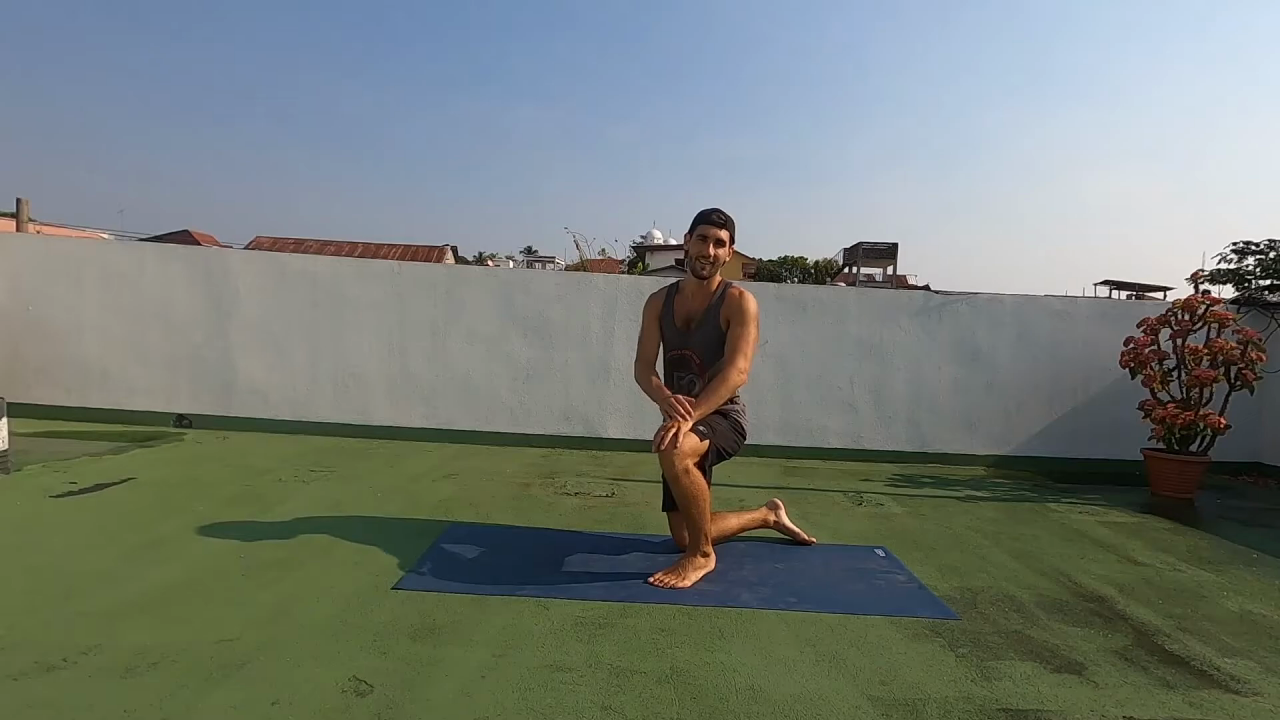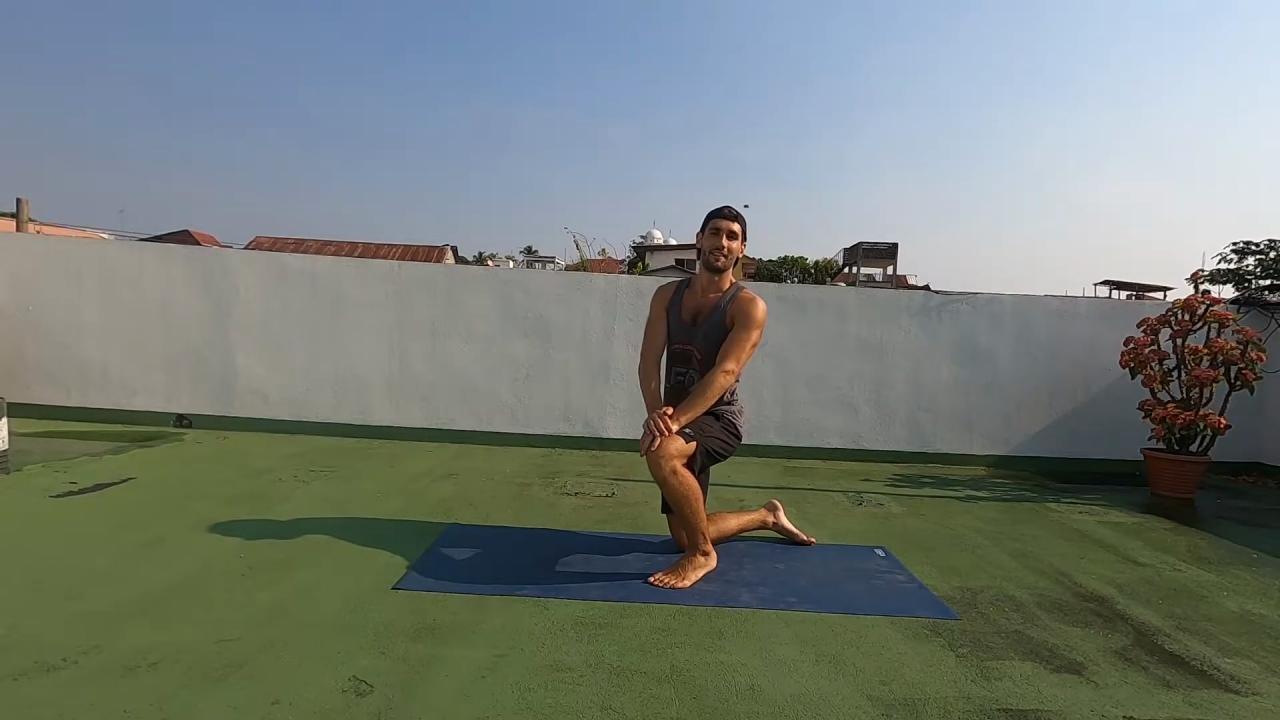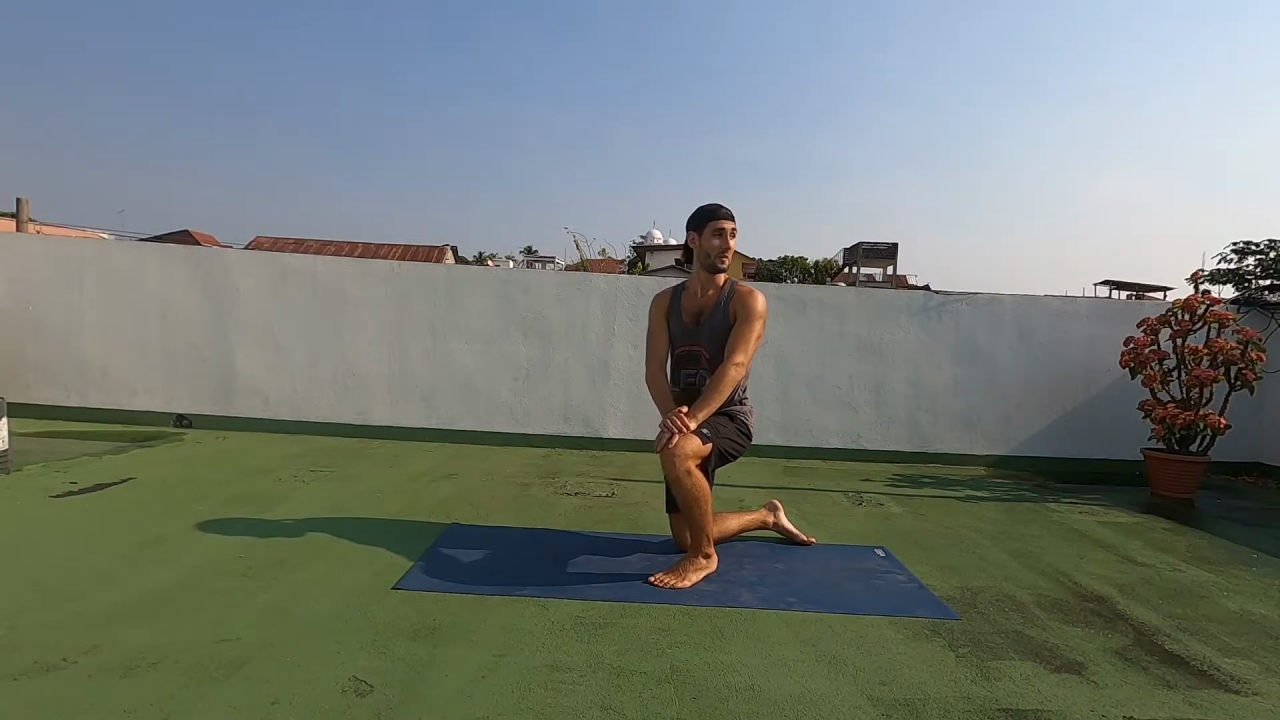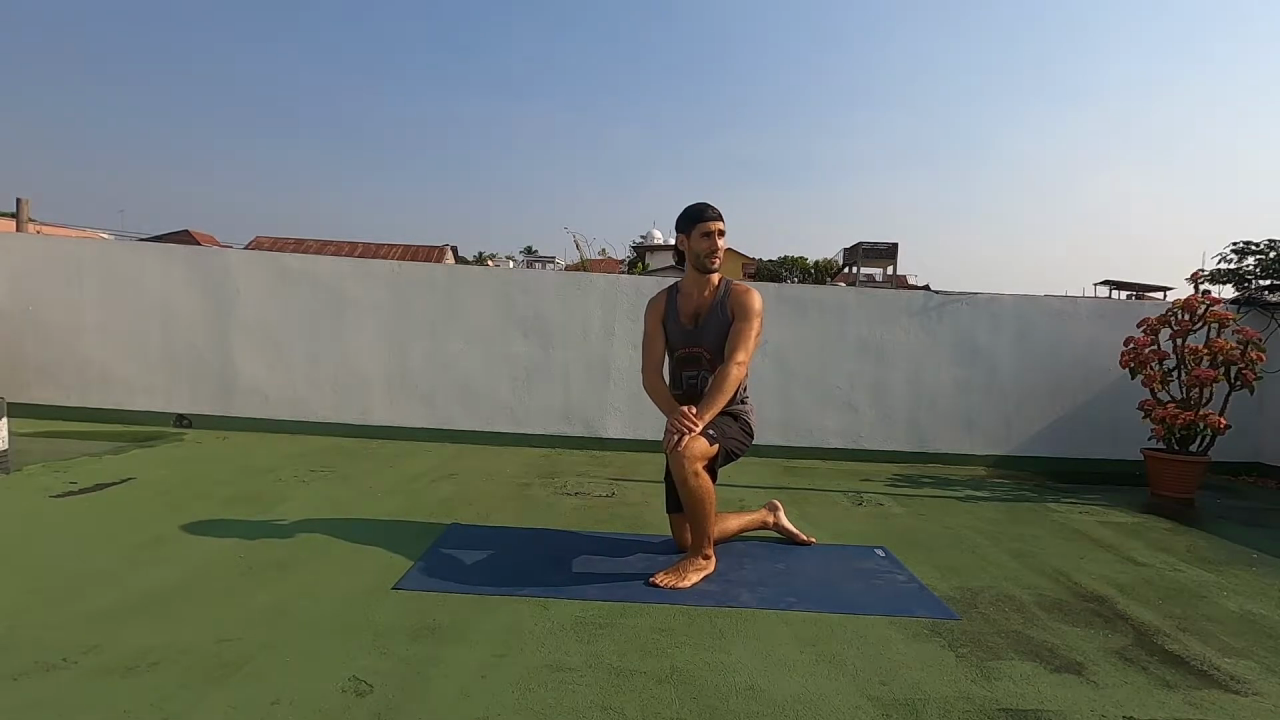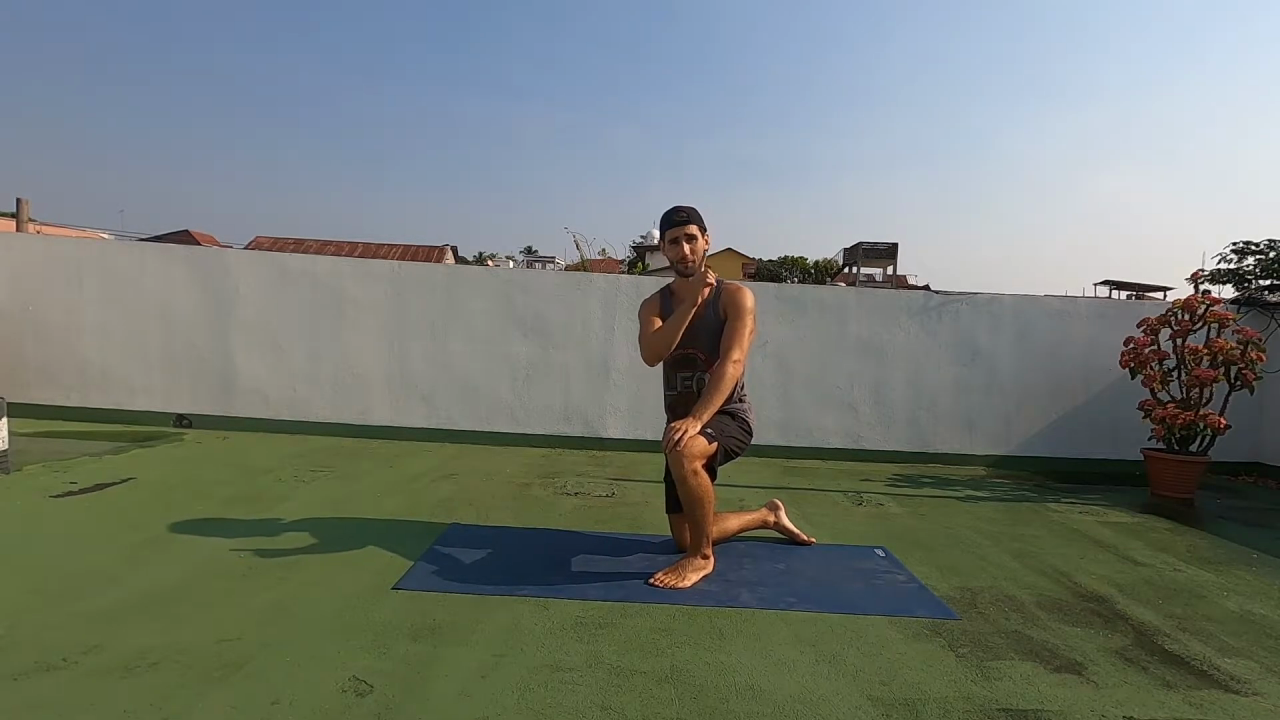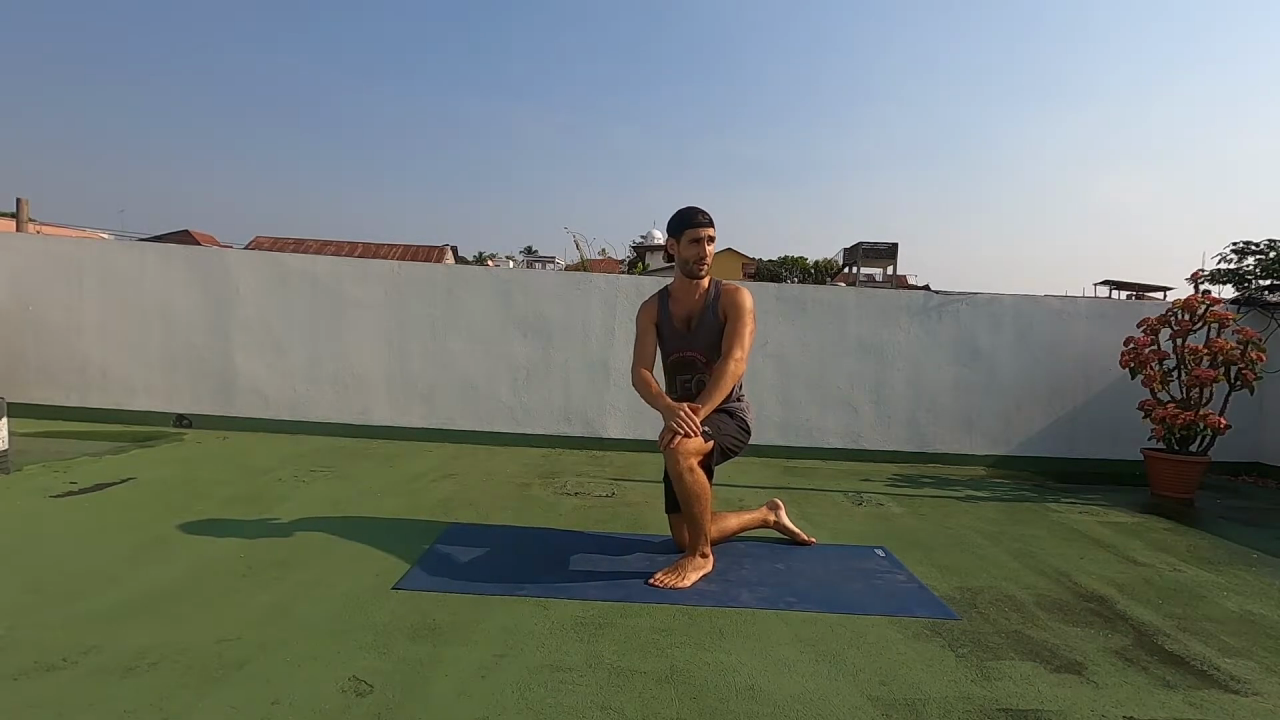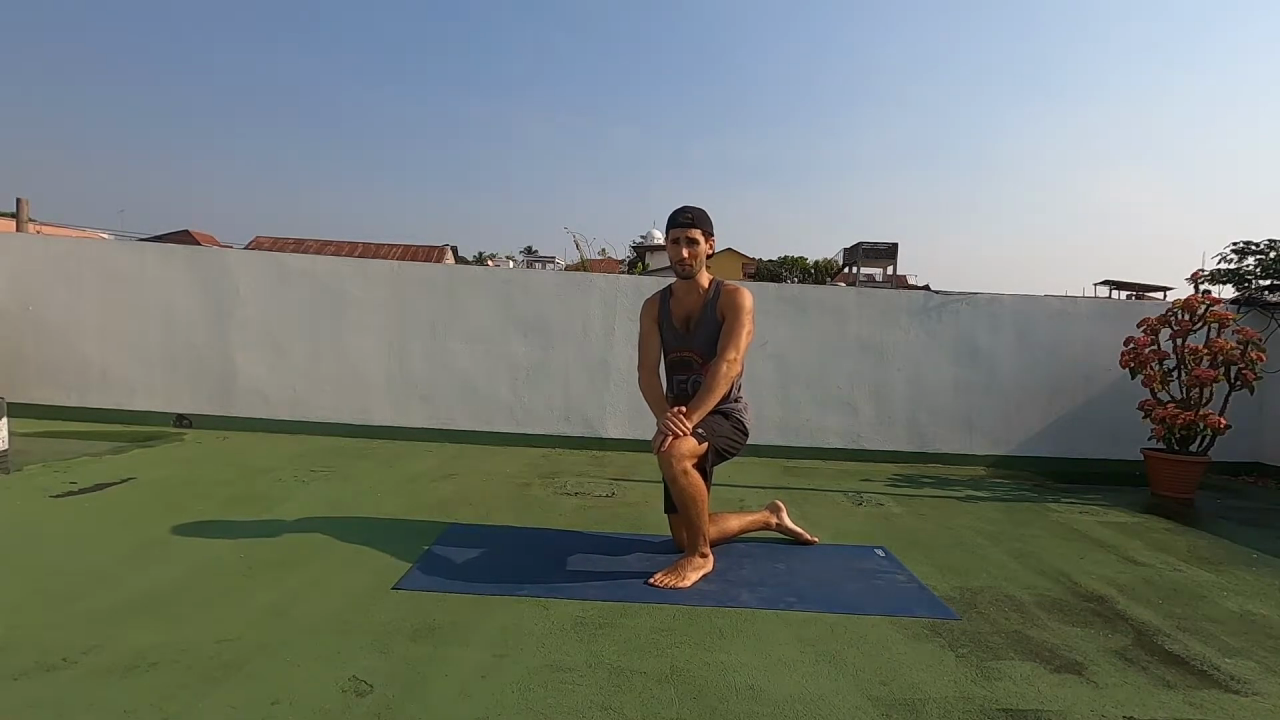
dt=0.7s
person 1, frame 1
left shoulder: (738, 301)
right shoulder: (658, 302)
left elbow: (737, 370)
right elbow: (643, 368)
left wrist: (688, 417)
right wrist: (666, 399)
left hip: (722, 417)
right hip: (683, 421)
left knee: (674, 453)
right knee: (683, 535)
left ankle: (702, 555)
right ankle: (767, 515)
person 1, frame 2
left shoulder: (749, 306)
right shoulder: (667, 295)
left elbow: (724, 373)
right elbow: (648, 361)
left wrist: (674, 420)
right wrist: (655, 413)
left hip: (718, 419)
right hip: (680, 422)
left knee: (660, 452)
right knee: (684, 535)
left ankle: (702, 554)
right ankle: (767, 516)
person 1, frame 3
left shoulder: (748, 299)
right shoulder: (665, 302)
left elbow: (734, 367)
right elbow: (655, 369)
left wrist: (692, 419)
right wrist: (671, 414)
left hip: (728, 419)
right hip: (687, 422)
left knee: (675, 452)
right knee: (684, 536)
left ankle: (704, 556)
right ankle: (767, 516)
person 1, frame 4
left shoulder: (743, 298)
right shoulder: (660, 305)
left elbow: (735, 366)
right elbow: (650, 373)
left wrist: (698, 420)
right wrist: (673, 411)
left hip: (730, 418)
right hip: (686, 423)
left knee: (684, 453)
right knee: (684, 537)
left ankle: (702, 558)
right ankle: (767, 517)
person 1, frame 5
left shoulder: (735, 297)
right shoulder: (654, 305)
left elbow: (731, 363)
right elbow: (651, 355)
left wrist: (696, 420)
right wrist: (692, 301)
left hip: (728, 417)
right hip: (683, 423)
left knee: (684, 452)
right knee: (684, 537)
left ankle: (702, 557)
right ankle: (768, 516)
person 1, frame 6
left shoulder: (734, 298)
right shoulder: (652, 309)
left elbow: (734, 363)
right elbow: (640, 372)
left wrist: (696, 415)
right wrist: (670, 409)
left hip: (728, 416)
right hip: (684, 419)
left knee: (680, 450)
right knee: (684, 536)
left ankle: (701, 557)
right ankle: (768, 515)
person 1, frame 7
left shoulder: (735, 298)
right shoulder: (654, 306)
left elbow: (728, 364)
right elbow: (647, 372)
left wrist: (688, 419)
right wrist: (665, 416)
left hip: (725, 417)
right hip: (683, 422)
left knee: (672, 452)
right knee: (685, 537)
left ankle: (700, 557)
right ankle: (769, 518)
